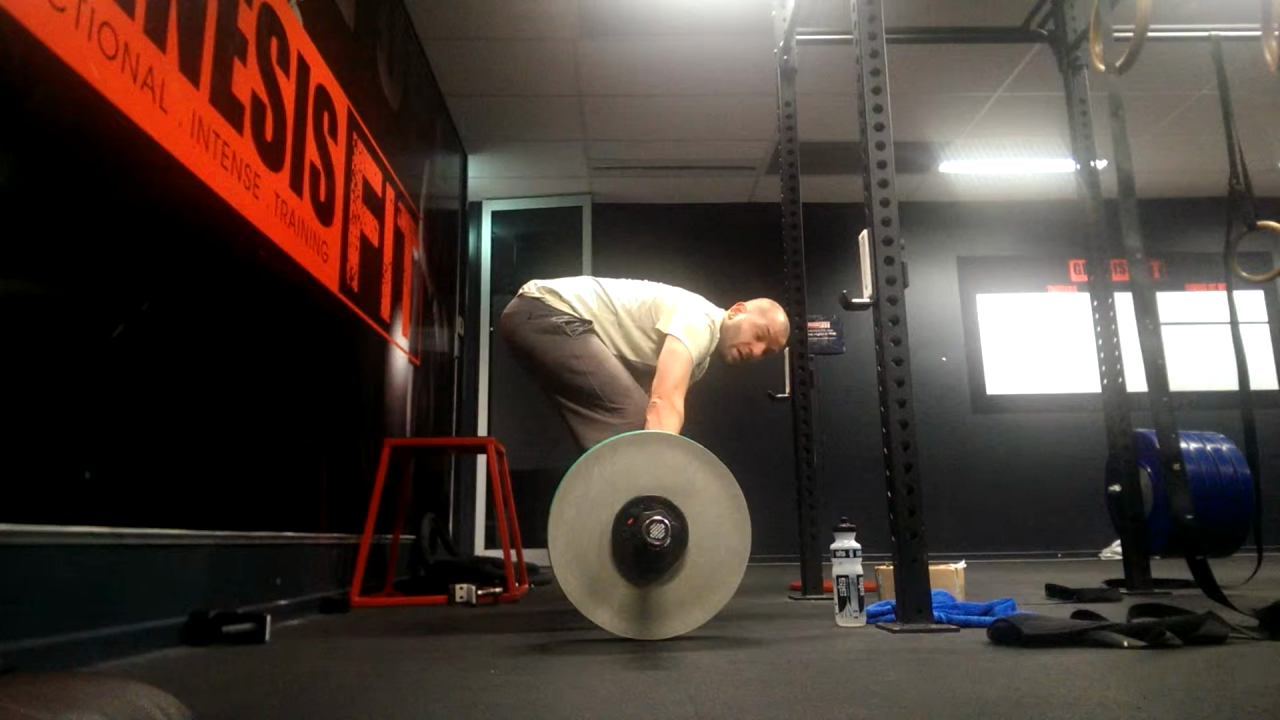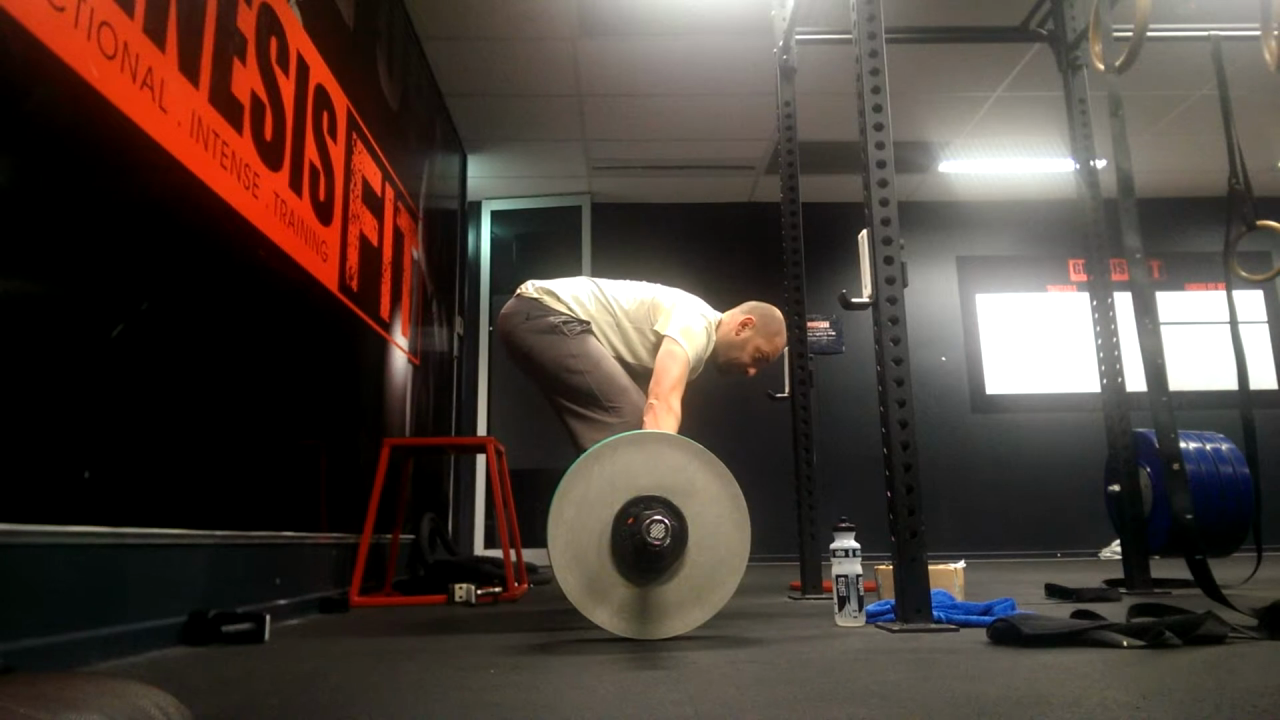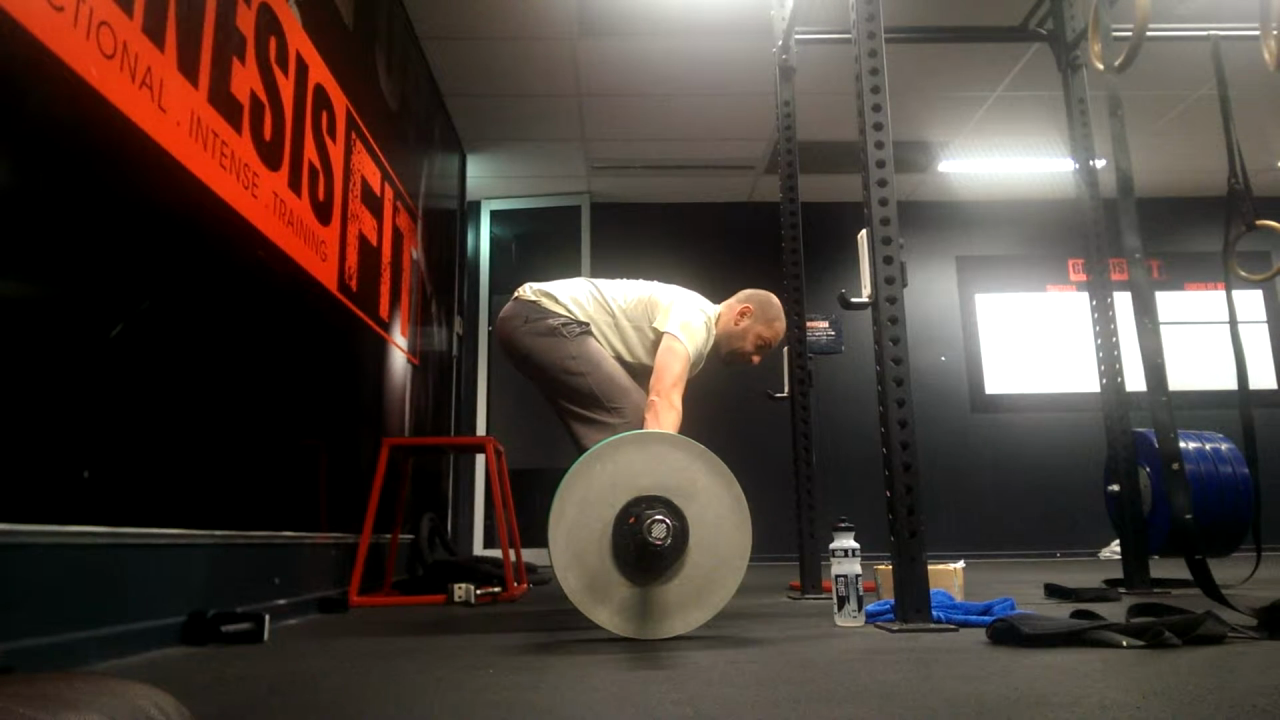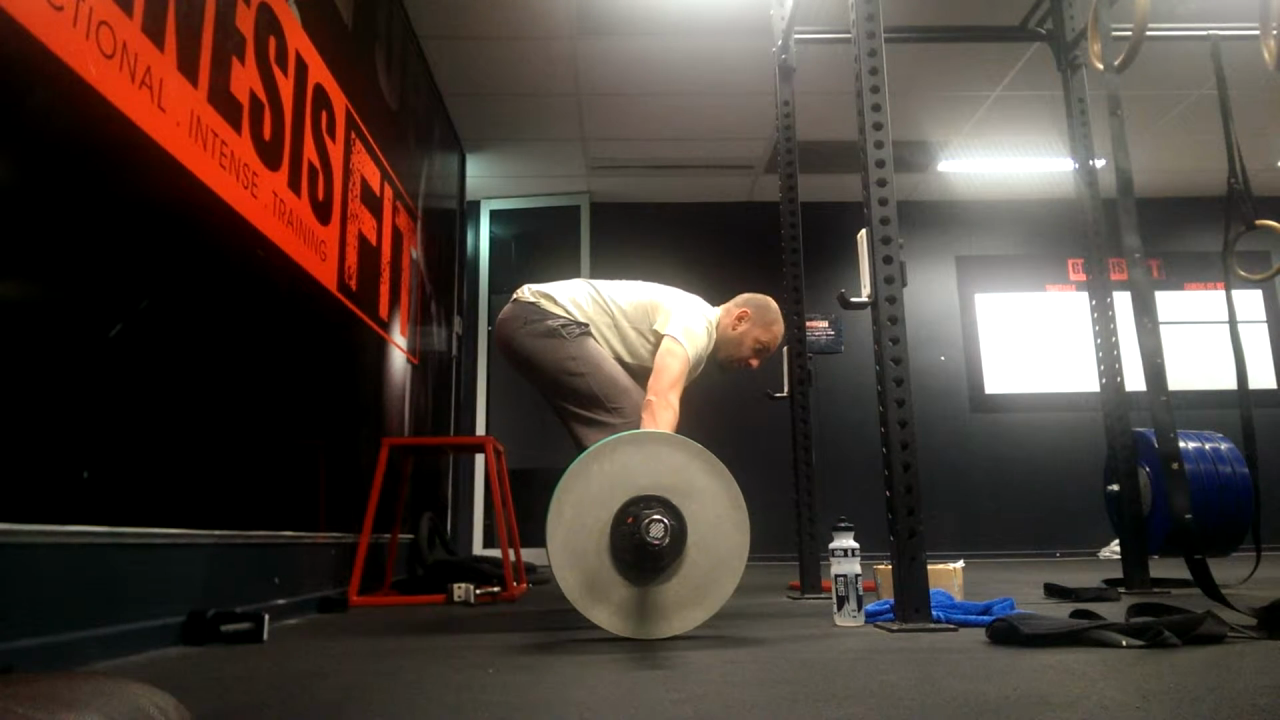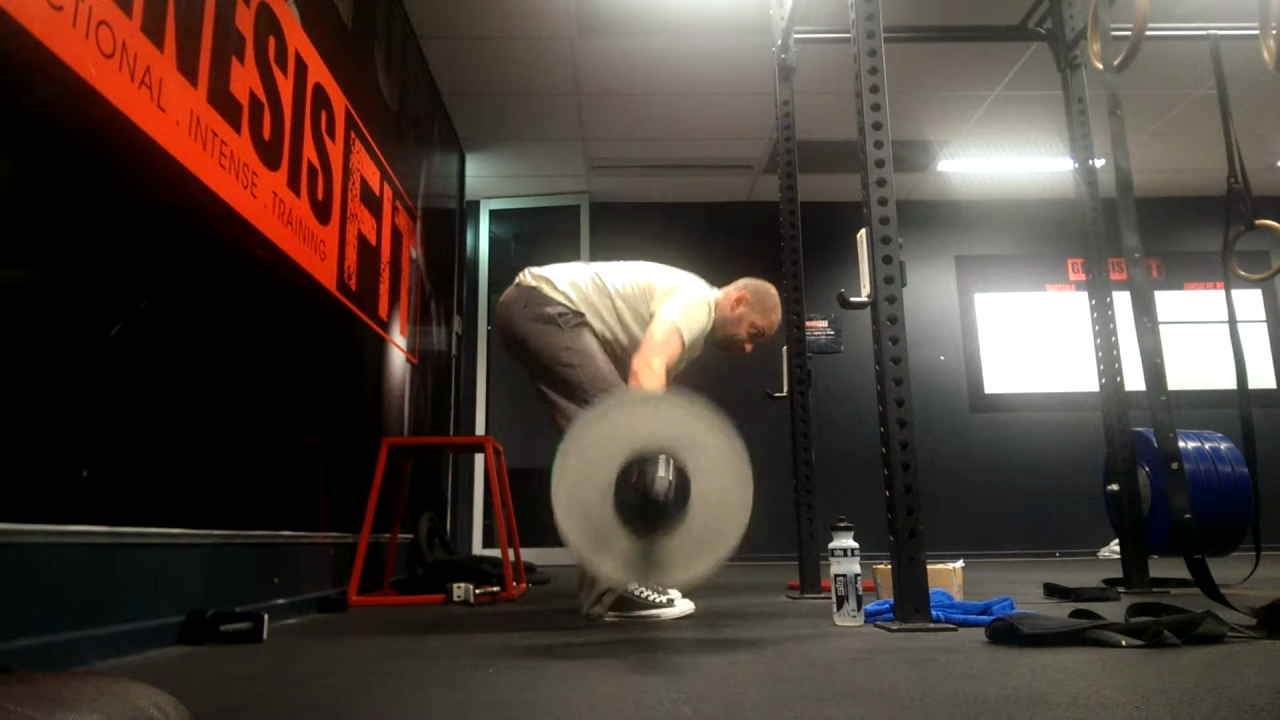
dt=0.5s
person 1, frame 1
left shoulder: (698, 357)
right shoulder: (699, 320)
right elbow: (664, 402)
left hip: (535, 316)
right hip: (544, 313)
left knee: (629, 424)
right knee: (629, 424)
person 1, frame 2
left shoulder: (693, 348)
right shoulder: (696, 322)
left elbow: (653, 405)
right elbow: (661, 404)
left hip: (531, 317)
right hip: (542, 314)
left knee: (622, 427)
right knee: (627, 424)
person 1, frame 3
left shoulder: (696, 337)
right shoulder: (694, 317)
left elbow: (657, 402)
right elbow: (662, 401)
left hip: (530, 320)
right hip: (540, 316)
left knee: (627, 424)
right knee: (628, 423)
person 1, frame 4
left shoulder: (694, 343)
right shoulder: (696, 322)
right elbow: (660, 401)
left hip: (529, 322)
right hip: (539, 318)
left knee: (623, 425)
right knee: (629, 424)
person 1, frame 5
left shoulder: (695, 312)
right shoulder: (696, 300)
right elbow: (646, 371)
left hip: (531, 308)
right hip: (539, 306)
left ankle: (608, 584)
right ankle: (611, 591)
